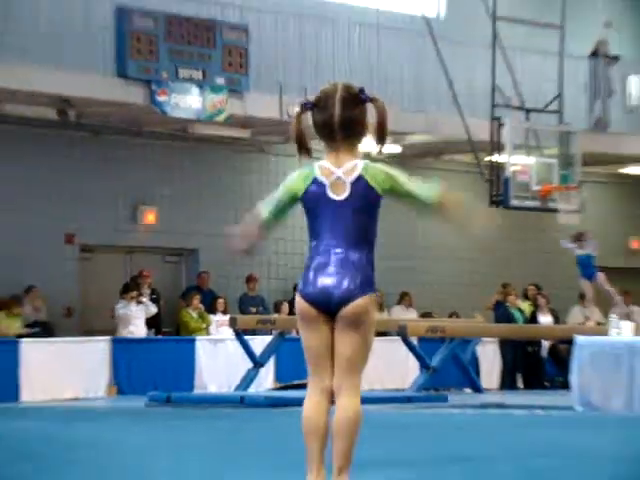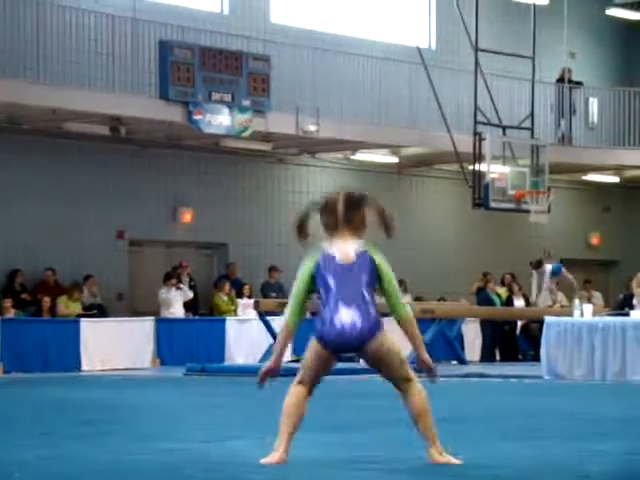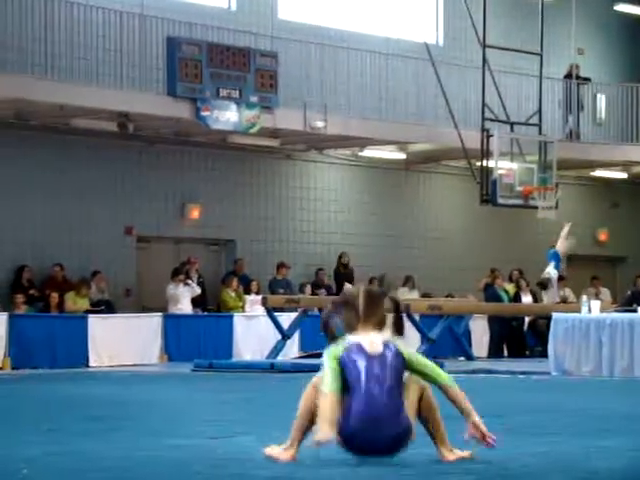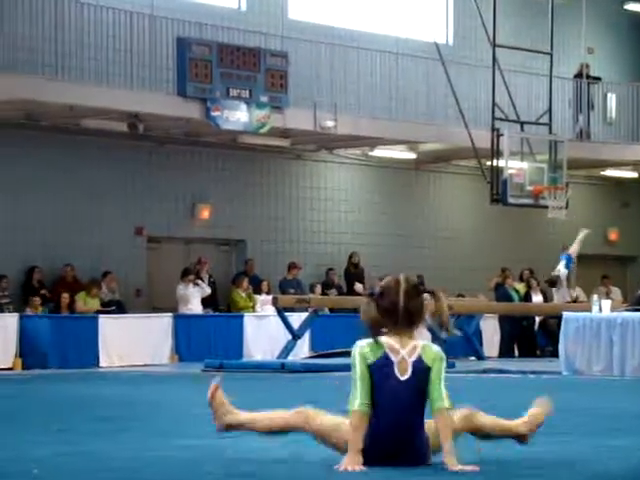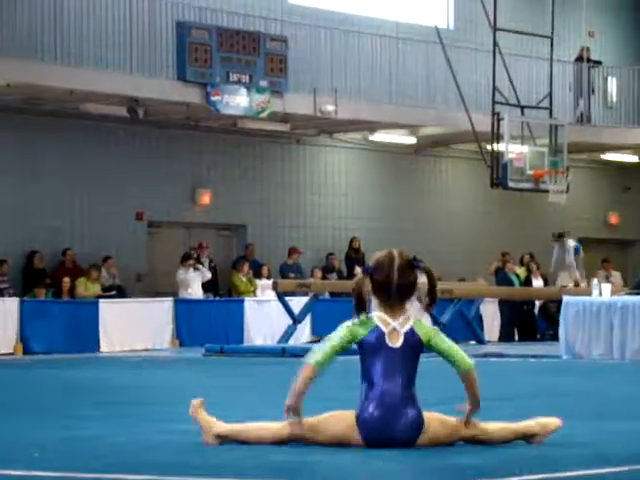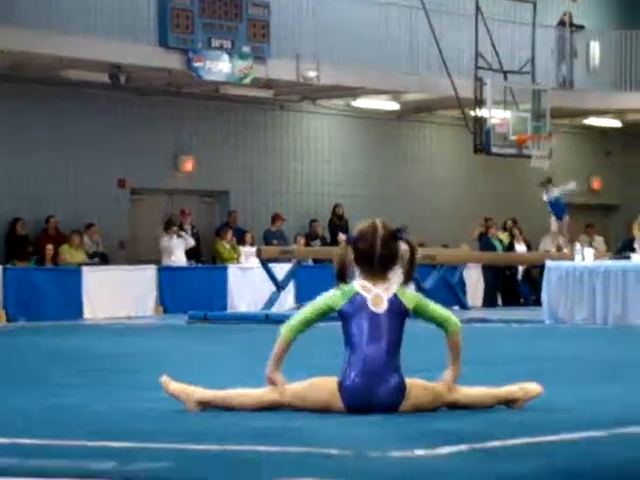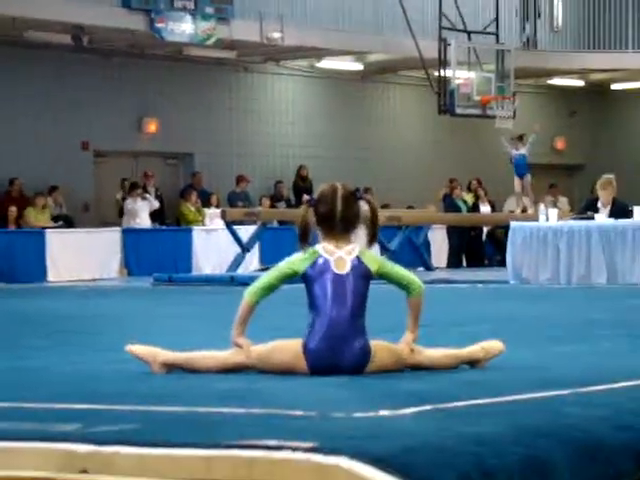
dt=0.4s
person 1, frame 1
left shoulder: (302, 178)
right shoulder: (377, 175)
left elbow: (265, 213)
right elbow: (431, 194)
left wrist: (246, 235)
right wrist: (470, 216)
left hip: (314, 285)
right hip: (356, 286)
left knee: (318, 389)
right knee: (347, 390)
person 1, frame 2
left shoulder: (314, 261)
right shoulder: (373, 257)
left elbow: (293, 312)
right elbow: (401, 308)
left wrist: (276, 358)
right wrist: (422, 352)
left hip: (331, 332)
right hip: (366, 331)
left knee: (302, 385)
right knee: (408, 383)
person 1, frame 3
left shoulder: (336, 350)
right shoulder: (397, 347)
left elbow: (329, 389)
right elbow: (445, 382)
right wrist: (472, 417)
left hip: (356, 439)
right hip: (394, 440)
left knee: (320, 381)
person 1, frame 4
left shoulder: (365, 350)
right shoulder: (433, 355)
left elbow: (361, 405)
right elbow: (442, 406)
left wrist: (353, 453)
right wrist: (450, 457)
left hip: (374, 450)
right hip: (415, 455)
left knee: (303, 416)
right knee: (466, 416)
left ankle: (232, 417)
right ankle: (520, 428)
person 1, frame 5
left shoulder: (358, 327)
right shoulder: (423, 329)
left elbow: (315, 360)
right elbow: (465, 365)
left wrist: (294, 402)
right wrist: (473, 409)
left hip: (368, 427)
right hip: (411, 428)
left knee: (292, 428)
right knee: (466, 428)
left ankle: (219, 430)
right ankle: (531, 428)
person 1, frame 6
left shoulder: (341, 295)
right shoulder: (406, 296)
left elbow: (291, 327)
right elbow: (452, 324)
left wrist: (273, 370)
right wrist: (453, 370)
left hip: (351, 392)
right hip: (393, 393)
left knee: (277, 395)
right knee: (449, 394)
left ankle: (200, 396)
right ankle: (513, 393)
person 1, frame 7
left shoulder: (305, 259)
right shoulder: (367, 259)
left elbow: (254, 291)
right elbow: (415, 286)
left wrist: (238, 334)
right wrist: (411, 333)
left hip: (314, 355)
right hip: (358, 356)
left knee: (242, 356)
right knee: (412, 355)
left ankle: (165, 358)
right ankle: (474, 353)
